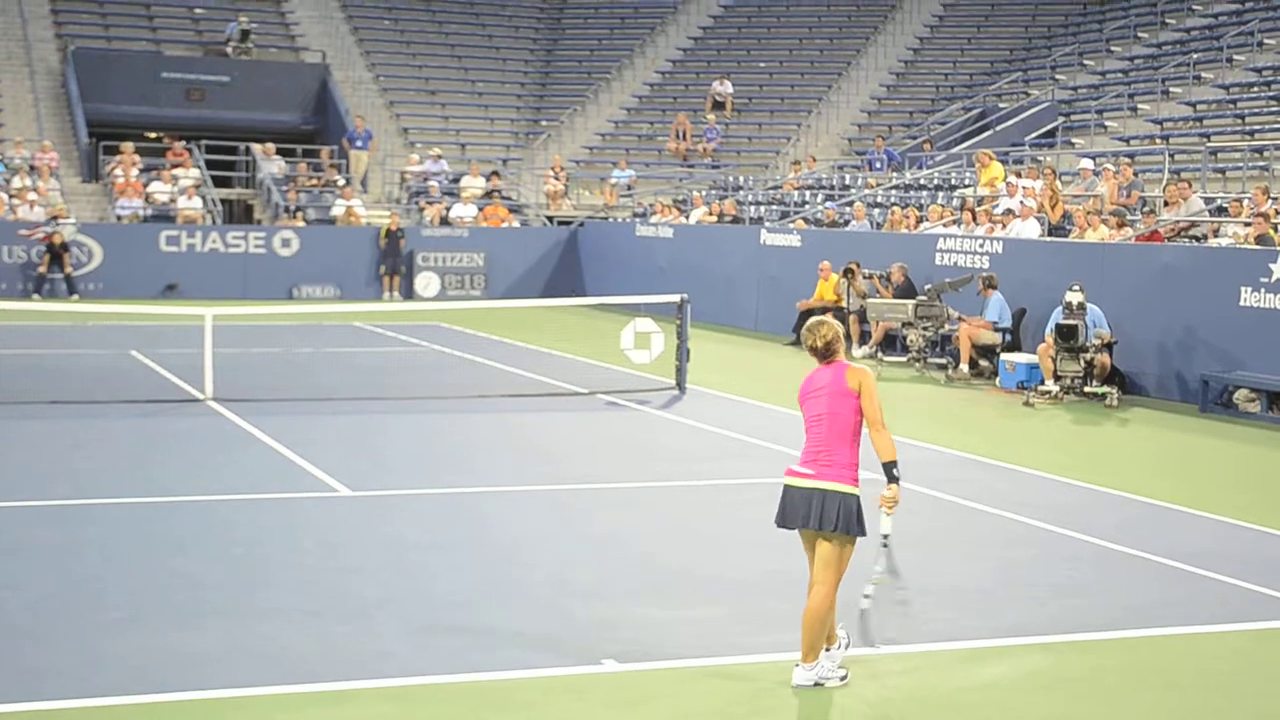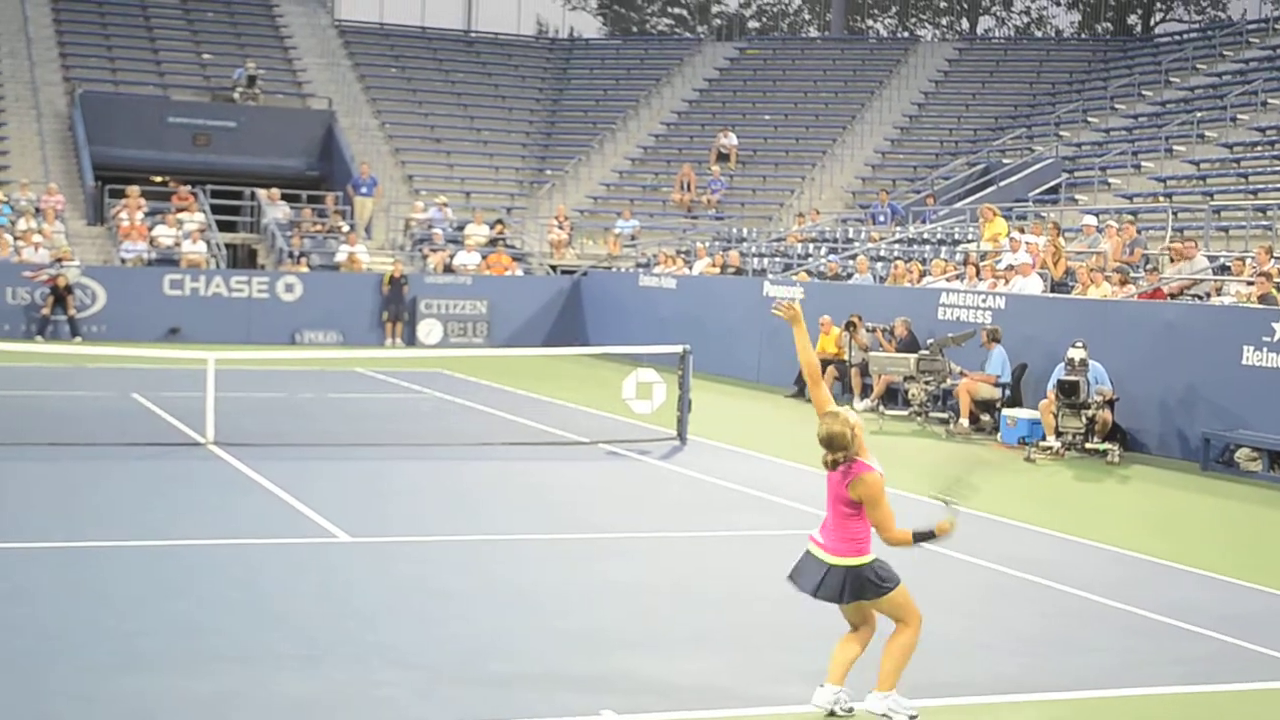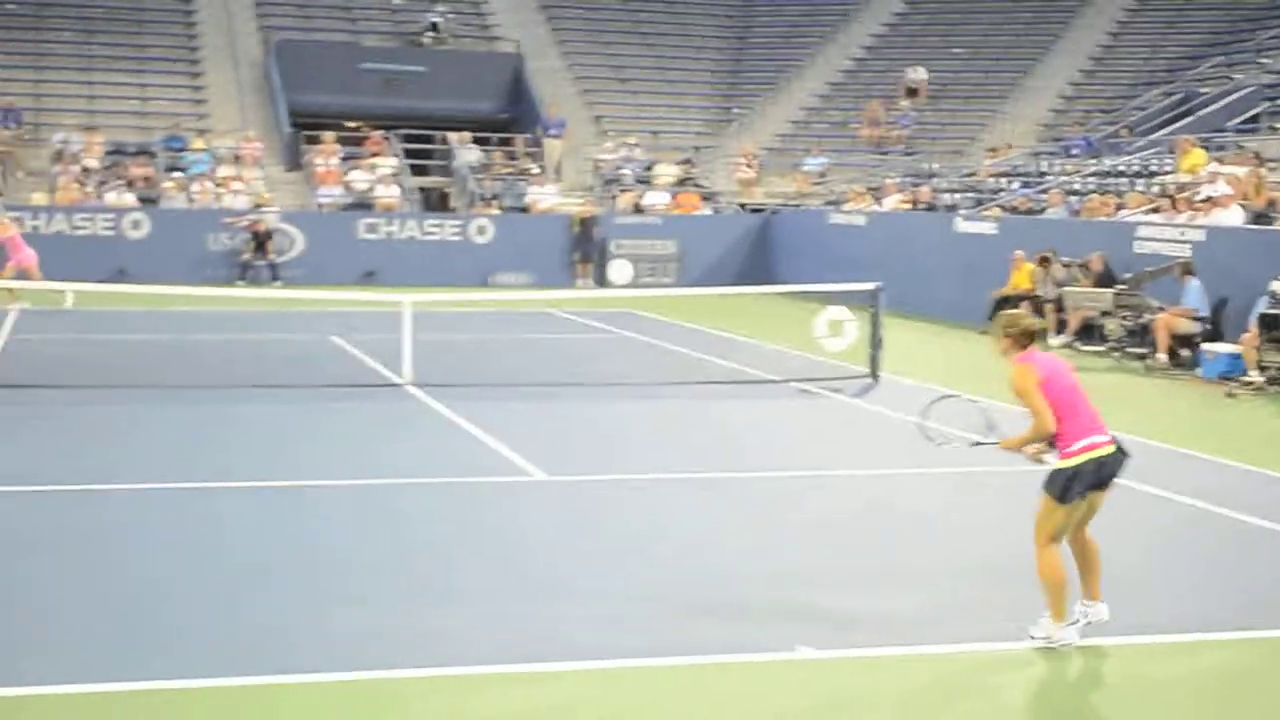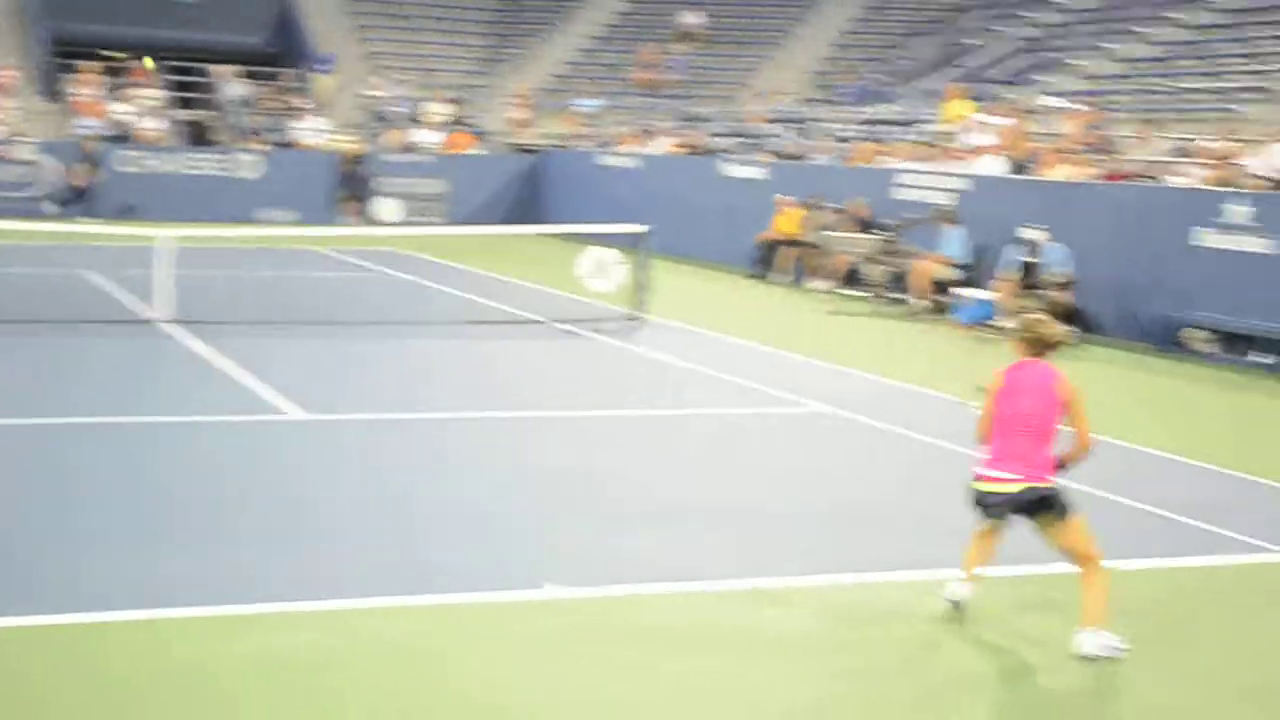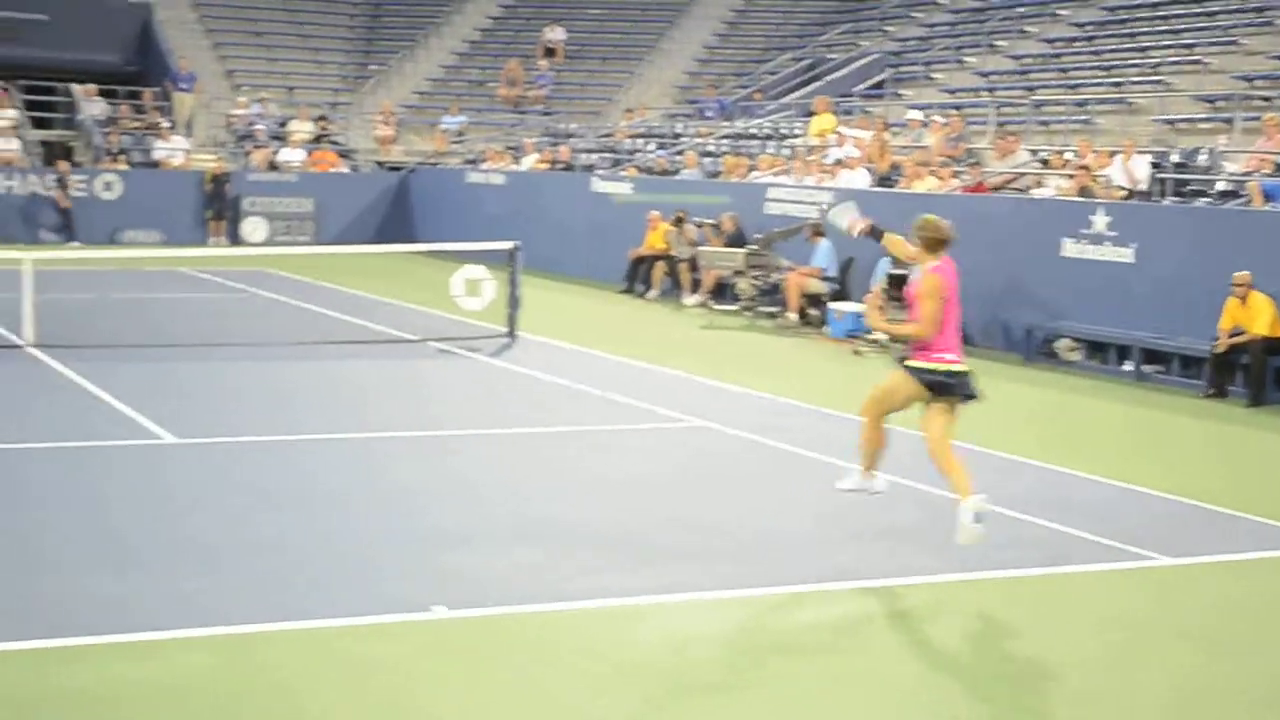
dt=1s
person 1, frame 1
left shoulder: (808, 384)
right shoulder: (858, 374)
right elbow: (877, 427)
right wrist: (893, 481)
left hip: (799, 485)
right hip: (835, 492)
left knee: (821, 578)
right knee: (825, 585)
left ankle: (831, 642)
right ankle: (808, 666)
person 1, frame 2
left shoulder: (835, 436)
right shoulder: (866, 478)
left elbow: (813, 378)
right elbow: (891, 532)
left wrist: (799, 326)
right wrist: (934, 534)
left hip: (823, 557)
right hip: (851, 565)
left knee: (859, 630)
right knee: (909, 621)
person 1, frame 3
left shoulder: (1021, 372)
right shoulder: (1053, 360)
left elbow: (1048, 427)
left wrist: (1014, 444)
right wrist: (1047, 445)
left hip: (1080, 459)
right hip: (1102, 449)
left knee: (1047, 540)
right knee: (1076, 531)
left ankle: (1060, 625)
right ankle: (1095, 605)
person 1, frame 4
left shoulder: (1001, 378)
right shoulder: (1062, 384)
right elbow: (1083, 444)
left hip: (993, 483)
right hip: (1036, 489)
left knee: (989, 530)
right knee: (1090, 562)
left ankle: (965, 583)
right ankle: (1092, 633)
person 1, frame 5
left shoulder: (928, 279)
right shoulder: (944, 264)
left elbow: (924, 332)
right elbow: (905, 251)
left wrist: (879, 323)
right wrist: (870, 230)
left hip: (931, 366)
right hip: (949, 368)
left knee: (871, 410)
right knee: (940, 446)
left ankle: (868, 474)
right ankle: (970, 500)
